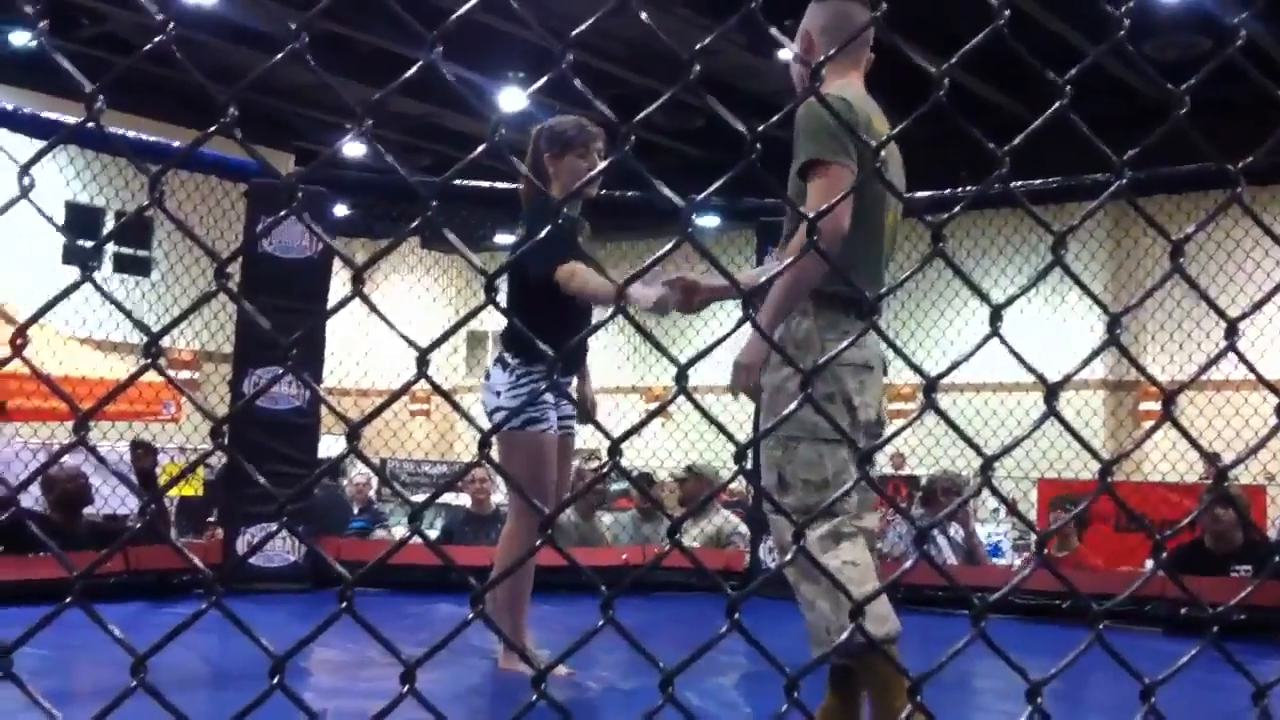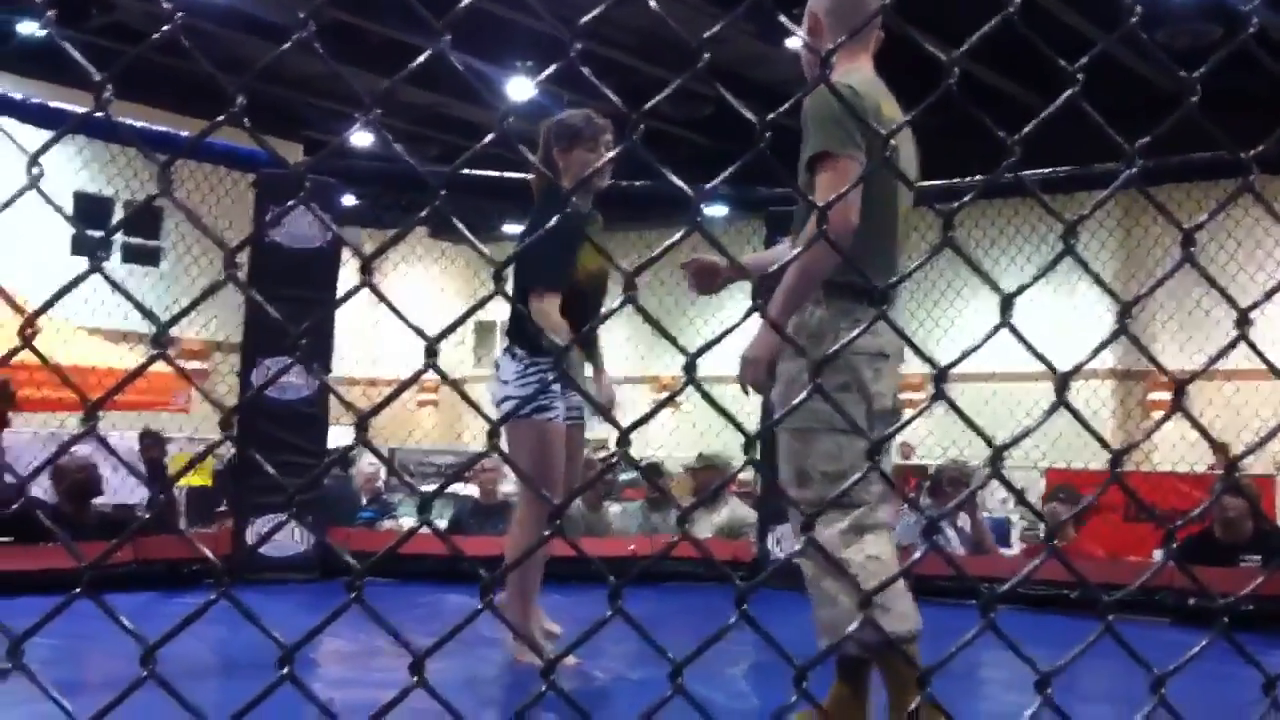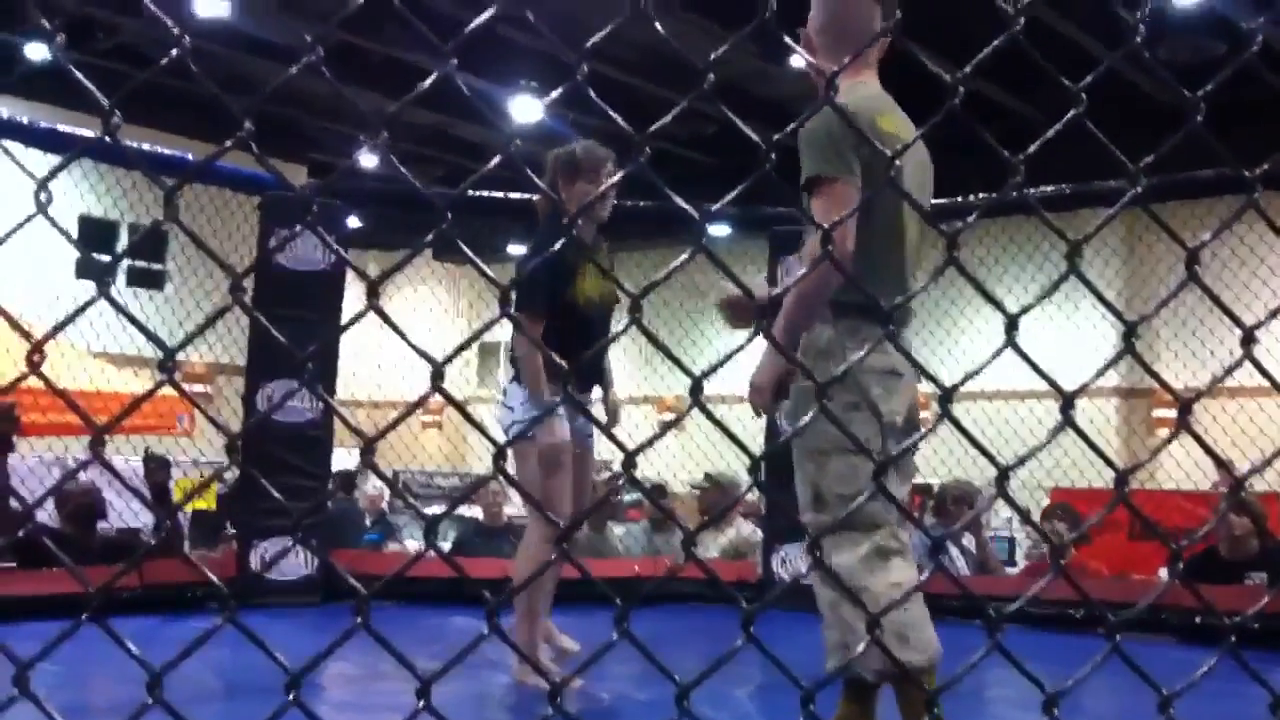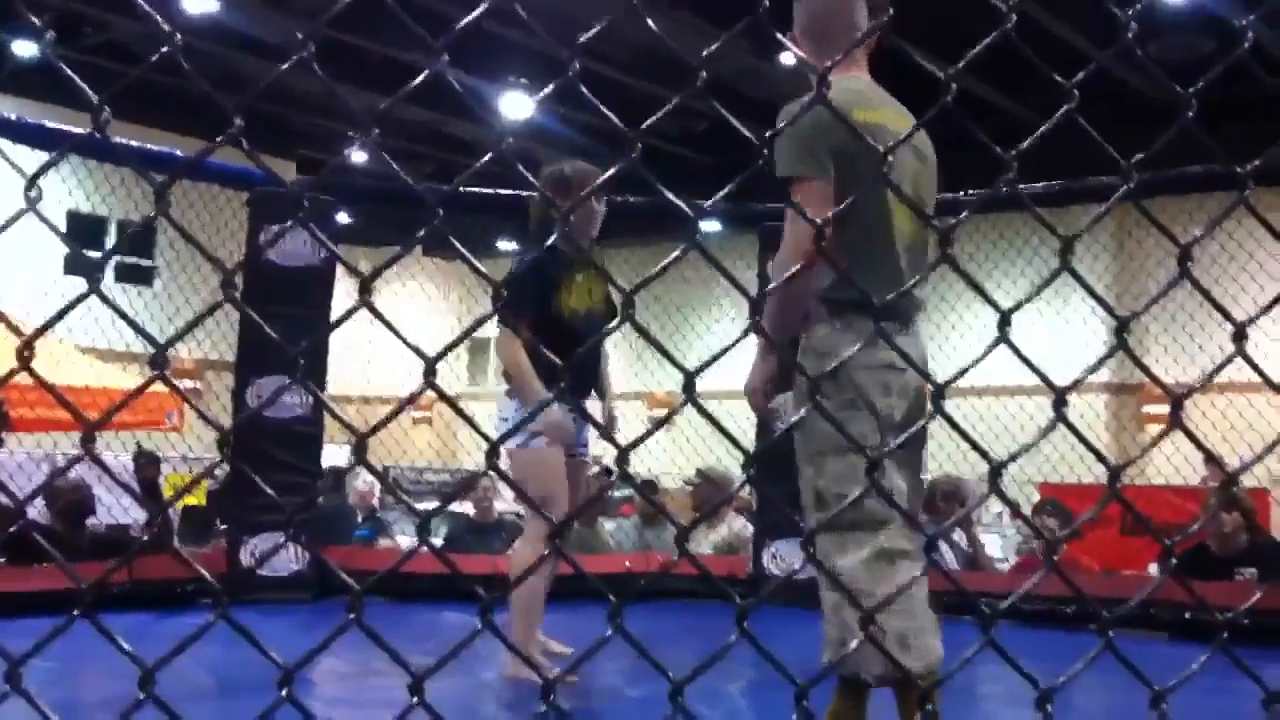
dt=0.2s
person 1, frame 1
left shoulder: (823, 111)
right shoulder: (880, 128)
left elbow: (825, 227)
left wrist: (761, 331)
right wrist: (717, 288)
left hip: (815, 337)
right hip: (856, 344)
left knee: (811, 523)
right knee: (842, 524)
person 1, frame 2
left shoulder: (833, 97)
right shoulder: (892, 113)
left elbow: (836, 220)
left wrist: (772, 324)
right wrist: (737, 268)
left hip: (831, 328)
right hip: (872, 332)
left knee: (833, 516)
right knee: (857, 513)
person 1, frame 3
left shoulder: (834, 117)
right shoulder: (907, 133)
left elbow: (833, 245)
left wrist: (776, 349)
right wrist: (772, 302)
left hip: (841, 349)
right hip: (890, 352)
left knee: (854, 539)
right knee: (871, 535)
person 1, frame 4
left shoulder: (811, 115)
right shoulder: (912, 127)
left elbow: (805, 249)
left wrist: (768, 349)
left hip: (848, 343)
right hip: (905, 345)
left knee: (863, 537)
right knee: (878, 534)
person 2, frame 1
left shoulder: (568, 223)
right shoulder: (544, 223)
right elbow: (576, 279)
left wrist: (582, 378)
right wrist: (639, 294)
left hip: (555, 383)
right hip: (525, 379)
left knee: (541, 512)
right knee: (529, 514)
left ankle: (508, 614)
right ankle: (514, 648)
person 2, frame 2
left shoulder: (585, 220)
right shoulder: (550, 221)
right elbow: (544, 311)
left wrist: (597, 370)
right wrist: (584, 370)
left hip: (563, 374)
right hip: (532, 372)
left knee: (562, 499)
right knee: (538, 502)
left ankle: (522, 602)
right ankle: (522, 636)
person 2, frame 3
left shoulder: (597, 252)
right shoulder: (548, 251)
right elbow: (526, 337)
left wrist: (609, 389)
right wrist: (547, 416)
left hip: (575, 401)
right hip: (538, 401)
left knee: (572, 519)
right knee: (549, 523)
left ankle: (538, 620)
right ankle: (527, 658)
person 2, frame 4
left shoulder: (594, 270)
right shoulder: (536, 266)
right elbow: (509, 341)
left wrist: (606, 400)
right wrist: (543, 403)
left hip: (574, 410)
right hip: (535, 409)
left knee: (561, 525)
right knee: (543, 523)
left ankle: (527, 629)
right ankle: (521, 647)
